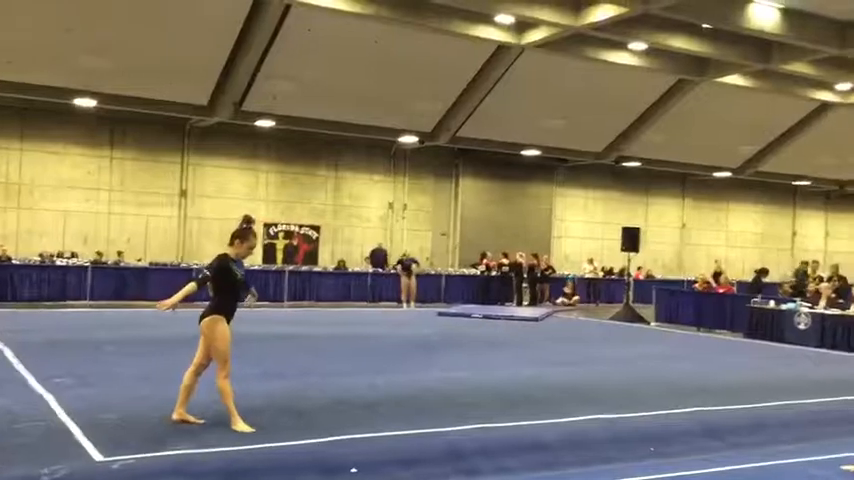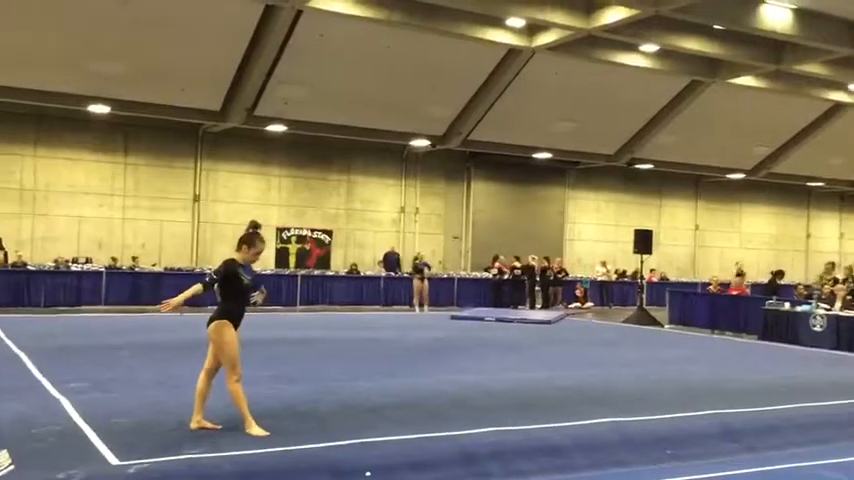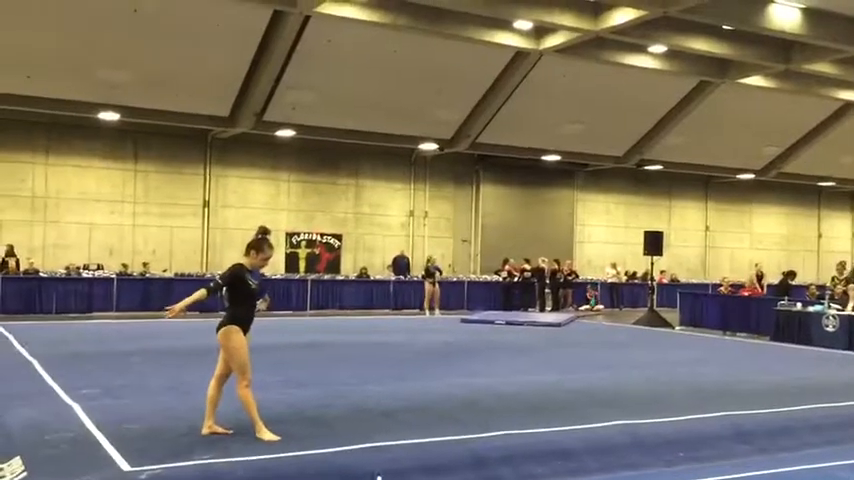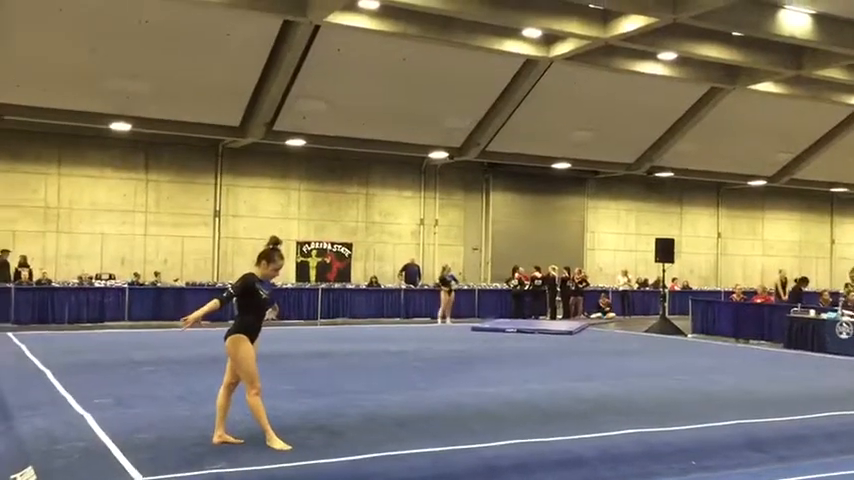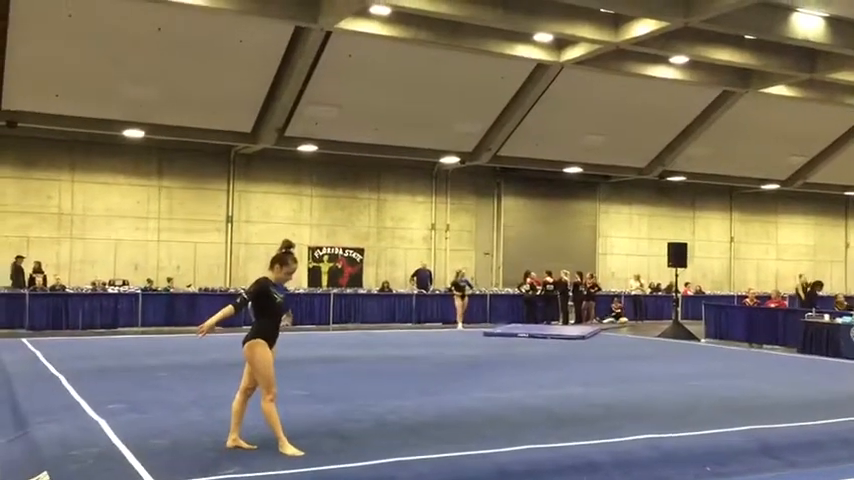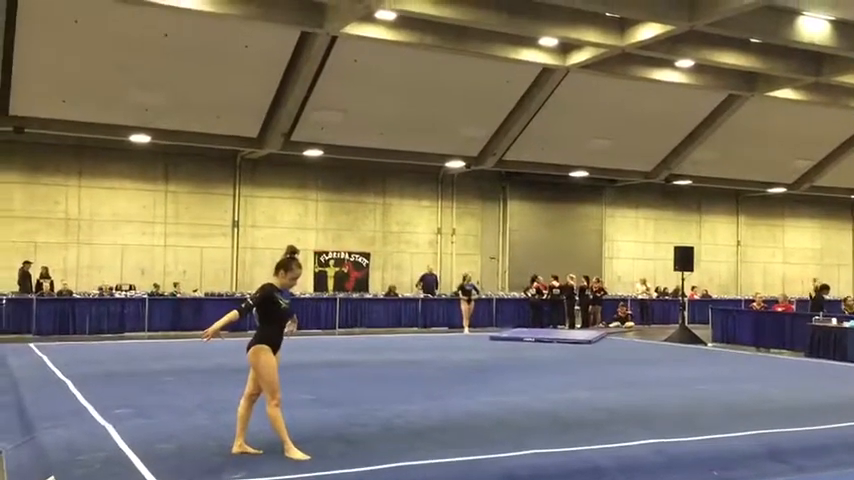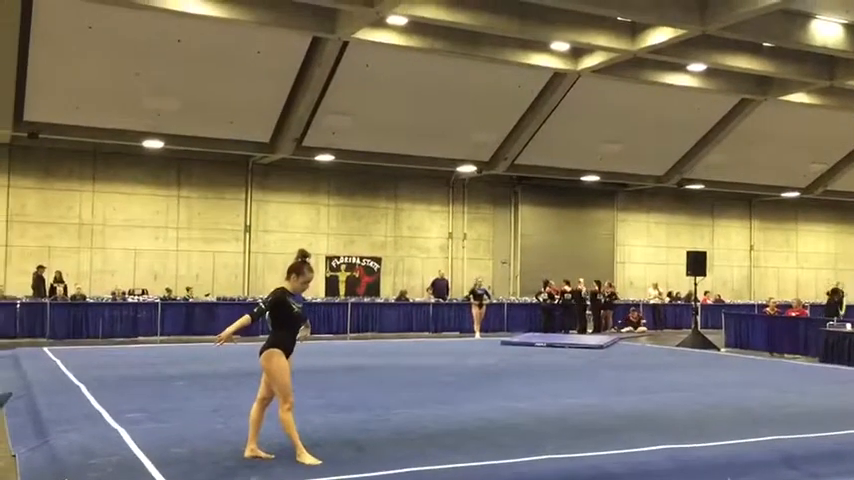
dt=0.4s
person 1, frame 1
left shoulder: (237, 264)
right shoulder: (222, 261)
right elbow: (199, 281)
left wrist: (249, 293)
right wrist: (176, 298)
left hip: (217, 319)
right hip: (214, 319)
left knee: (198, 365)
right knee: (224, 370)
left ankle: (179, 411)
right ankle: (235, 419)
person 1, frame 2
left shoulder: (246, 269)
right shoulder: (230, 266)
right elbow: (207, 284)
left wrist: (259, 293)
right wrist: (181, 298)
left hip: (228, 324)
right hip: (222, 323)
left knee: (209, 370)
right knee: (235, 374)
left ankle: (197, 419)
right ankle: (249, 423)
person 1, frame 3
left shoulder: (254, 274)
right shoulder: (237, 271)
right elbow: (212, 289)
left wrist: (262, 301)
right wrist: (184, 303)
left hip: (239, 329)
right hip: (231, 328)
left knee: (221, 376)
right knee: (245, 380)
left ankle: (209, 424)
right ankle: (259, 428)
person 1, frame 4
left shoulder: (263, 284)
right shoulder: (248, 281)
right elbow: (223, 299)
left wrist: (271, 310)
right wrist: (199, 313)
left hip: (247, 338)
right hip: (238, 337)
left knee: (229, 385)
right knee: (254, 388)
left ankle: (219, 433)
right ankle: (270, 436)
person 1, frame 5
left shoulder: (278, 288)
right shoulder: (262, 285)
right elbow: (238, 304)
right wrist: (213, 320)
left hip: (266, 343)
right hip: (257, 343)
left knee: (246, 390)
right knee: (269, 394)
left ankle: (233, 438)
right ankle: (283, 443)
person 1, frame 6
left shoulder: (283, 294)
right shoulder: (267, 291)
right elbow: (243, 309)
right wrist: (218, 325)
left hip: (270, 348)
right hip: (261, 348)
left knee: (251, 395)
right knee: (274, 398)
left ankle: (239, 443)
right ankle: (288, 447)
person 1, frame 7
left shoulder: (295, 298)
right shoulder: (279, 295)
right elbow: (255, 314)
right wrist: (230, 330)
left hip: (283, 353)
right hip: (273, 352)
left knee: (263, 399)
right knee: (286, 403)
left ankle: (251, 447)
right ankle: (300, 452)
